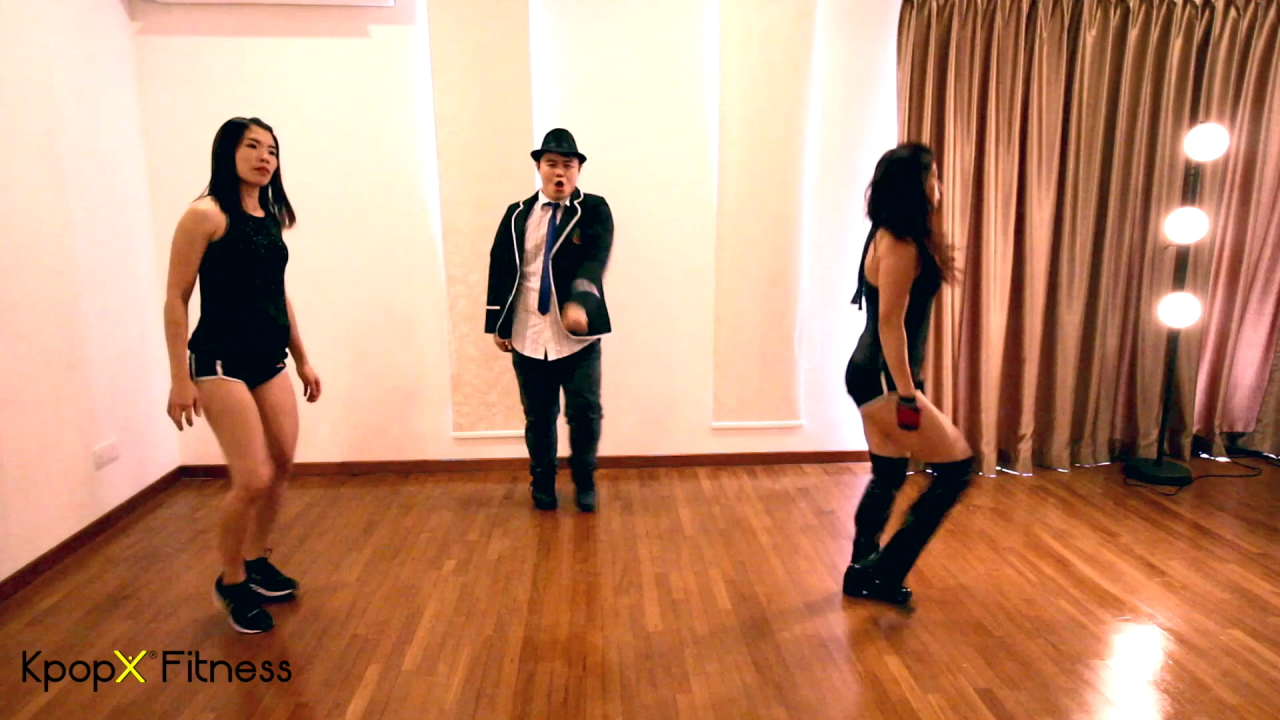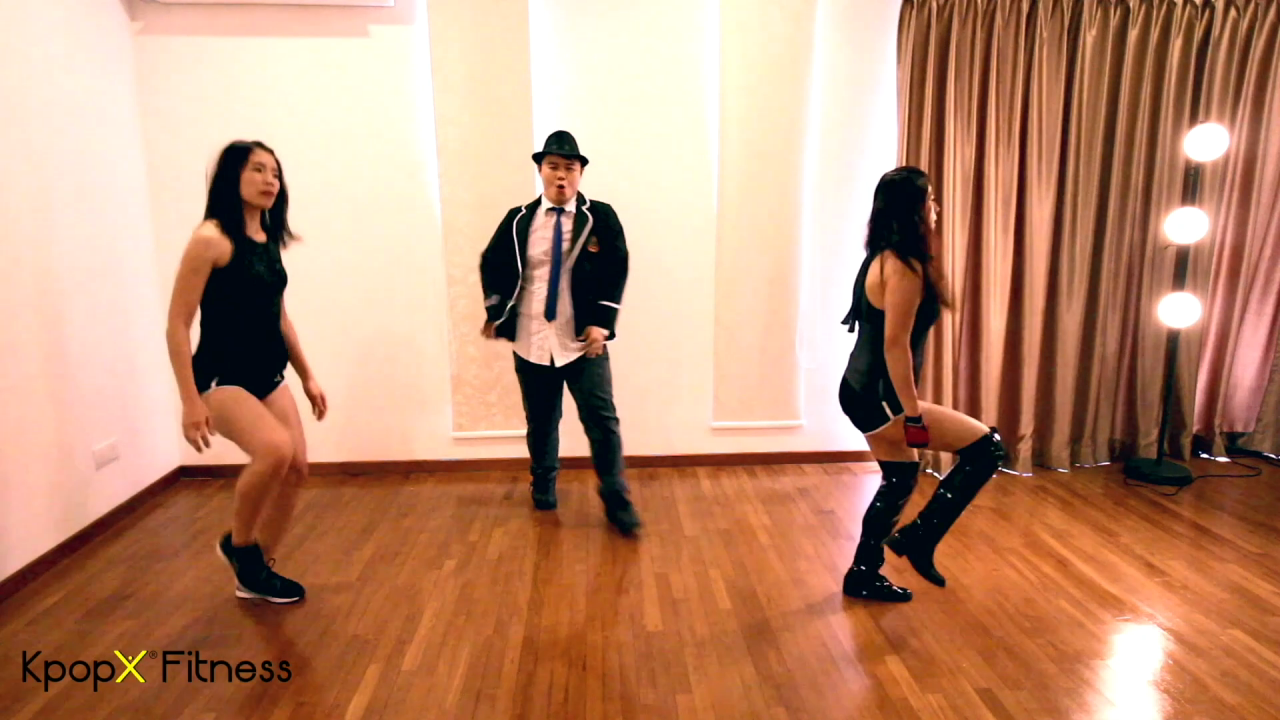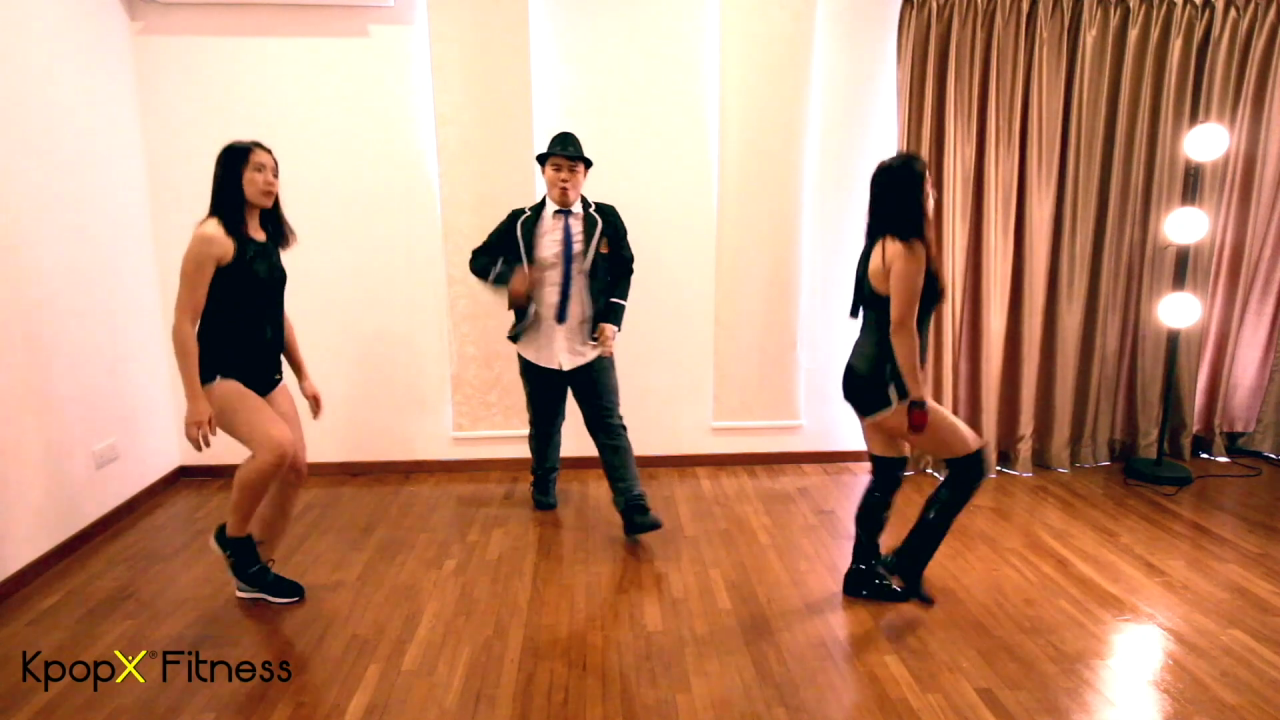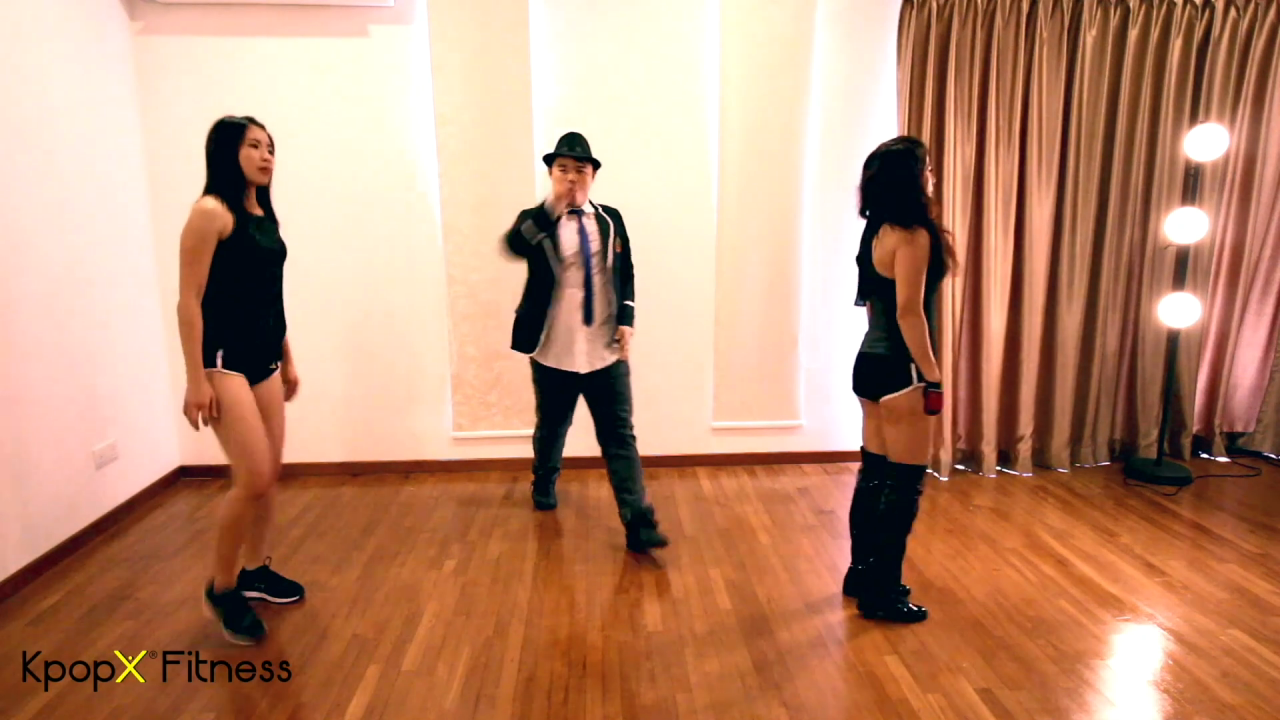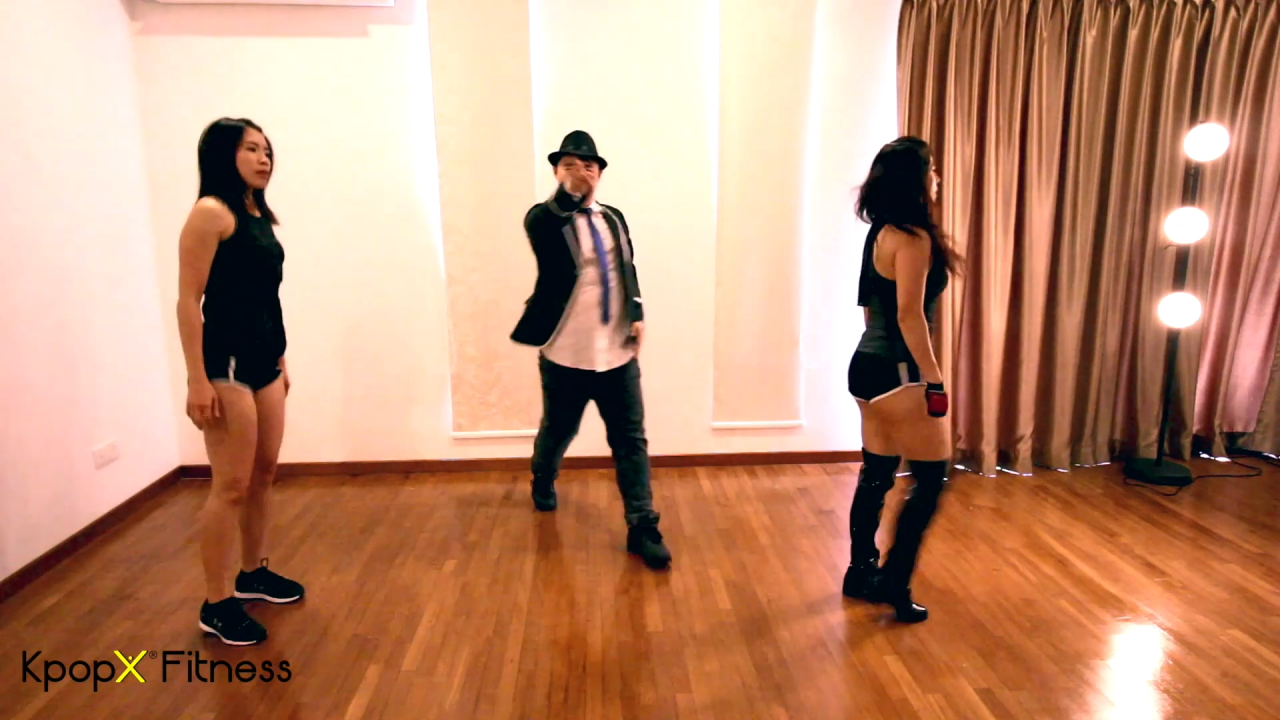
dt=0.1s
person 1, frame 1
left shoulder: (271, 219)
right shoulder: (207, 215)
right elbow: (175, 301)
left wrist: (303, 359)
right wrist: (180, 378)
left hip: (268, 362)
right hip: (219, 365)
left knee: (280, 469)
right knee: (255, 479)
left ankle: (254, 564)
right ankle: (231, 582)
person 1, frame 2
left shoulder: (269, 239)
right shoulder: (211, 239)
right elbow: (178, 323)
left wrist: (308, 377)
right wrist: (189, 400)
left hip: (268, 376)
right hip: (222, 379)
left knee: (294, 473)
right knee: (278, 453)
left ankle: (256, 571)
right ankle: (239, 540)
person 1, frame 3
left shoulder: (269, 237)
right shoulder: (213, 237)
right elbow: (185, 321)
left wrist: (304, 376)
right wrist: (194, 399)
left hip: (268, 372)
right hip: (223, 376)
left knee: (294, 471)
right knee: (280, 448)
left ankle: (255, 570)
right ankle: (236, 532)
person 1, frame 4
left shoulder: (264, 216)
right shoulder: (211, 212)
right elbow: (189, 299)
left wrist: (287, 360)
right wrist: (195, 378)
left hip: (262, 362)
right hip: (223, 362)
left knee: (269, 475)
right knee: (255, 478)
left ankle: (253, 571)
right ankle: (223, 589)
person 1, frame 5
left shoulder: (258, 217)
right shoulder: (211, 213)
right elbow: (189, 301)
left wrist: (281, 366)
right wrist: (198, 380)
left hip: (266, 363)
right hip: (226, 366)
left knee: (263, 476)
right knee: (231, 486)
left ankle: (251, 571)
right ankle: (216, 606)
person 2, frame 1
left shoulder: (893, 237)
right shoulder: (899, 245)
right elbow: (891, 322)
right wrist: (908, 393)
left hip: (875, 373)
right hip: (881, 377)
left knee: (889, 474)
right knee: (956, 468)
left ankle: (864, 574)
right ankle: (893, 564)
person 2, frame 2
left shoulder: (885, 258)
right shoulder: (903, 269)
right elbow: (896, 344)
right wrist: (914, 413)
left hip: (863, 387)
right hip: (879, 393)
left knee: (899, 480)
right knee: (986, 447)
left ankle: (864, 574)
right ankle: (919, 541)
person 2, frame 3
left shoulder: (882, 242)
right shoulder: (908, 250)
right elbow: (903, 327)
right wrist: (917, 398)
left hip: (865, 373)
right hip: (884, 382)
left knee: (888, 474)
right knee: (970, 462)
left ankle: (864, 572)
right ankle: (908, 561)
person 2, frame 4
left shoulder: (882, 229)
right shoulder: (912, 235)
right elbow: (909, 311)
right wrist: (932, 379)
left hip: (871, 363)
right hip: (897, 369)
left knee: (877, 474)
right knee: (905, 484)
left ankle: (864, 574)
right ankle: (883, 594)
person 2, frame 5
left shoulder: (886, 231)
right shoulder: (913, 238)
right elbow: (909, 314)
right wrist: (934, 380)
left hip: (869, 366)
right hip: (891, 370)
left knee: (880, 473)
right knee: (930, 476)
left ankle: (864, 574)
right ankle: (896, 591)
person 3, frame 1
left shoulder: (594, 209)
right shoulder: (517, 215)
left elbow: (595, 256)
right elbow: (500, 268)
left wrist: (579, 303)
right wrist: (497, 322)
left hip: (577, 334)
right hip: (527, 337)
left knee: (586, 411)
right knee: (539, 417)
left ankle: (583, 477)
right ankle: (543, 480)
person 3, frame 2
left shoulder: (602, 217)
right shoulder: (519, 220)
left elbow: (615, 271)
right elbow: (493, 265)
left wrist: (600, 323)
right wrist: (495, 312)
left hip: (581, 342)
right hip: (532, 343)
left knee: (601, 419)
right knee: (540, 422)
left ankle: (616, 500)
right ankle: (544, 481)
person 3, frame 3
left shoulder: (605, 218)
right shoulder: (522, 222)
left elbow: (622, 269)
right elbow: (481, 258)
left wrist: (611, 319)
right wrist: (509, 279)
left hip: (589, 345)
right hip: (537, 347)
left knee: (608, 426)
right knee: (544, 425)
left ankle: (633, 508)
right ankle: (545, 480)
person 3, frame 4
left shoulder: (612, 221)
right shoulder: (535, 219)
left elbow: (625, 274)
right elbow: (515, 245)
left wrist: (626, 320)
right wrist: (551, 208)
left hip: (606, 350)
right hip: (553, 352)
left knee: (619, 436)
right knee: (551, 428)
left ankle: (639, 523)
right ankle: (545, 480)
person 3, frame 5
left shoulder: (612, 216)
right shoulder: (543, 216)
right elbow: (548, 225)
left wrist: (636, 315)
right wrist: (569, 195)
left hip: (617, 350)
right hip: (564, 352)
left knee: (630, 439)
right knee: (557, 430)
left ankle: (643, 529)
right ankle: (545, 476)
